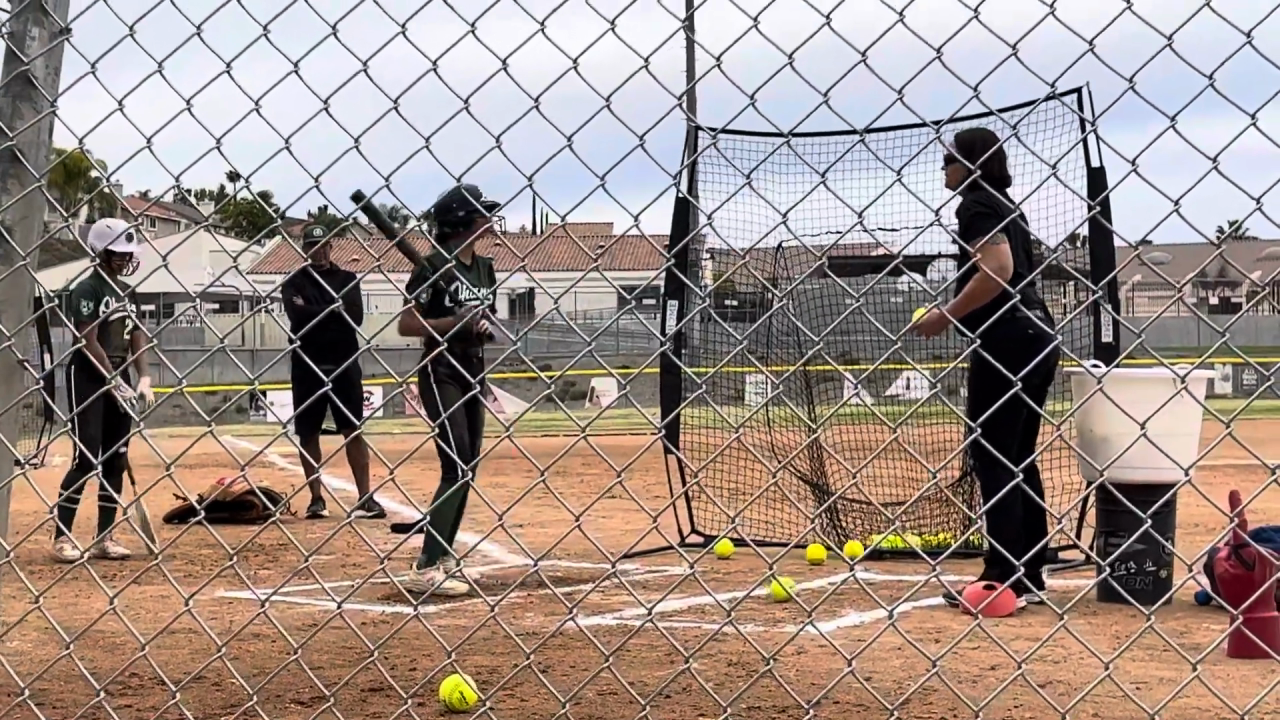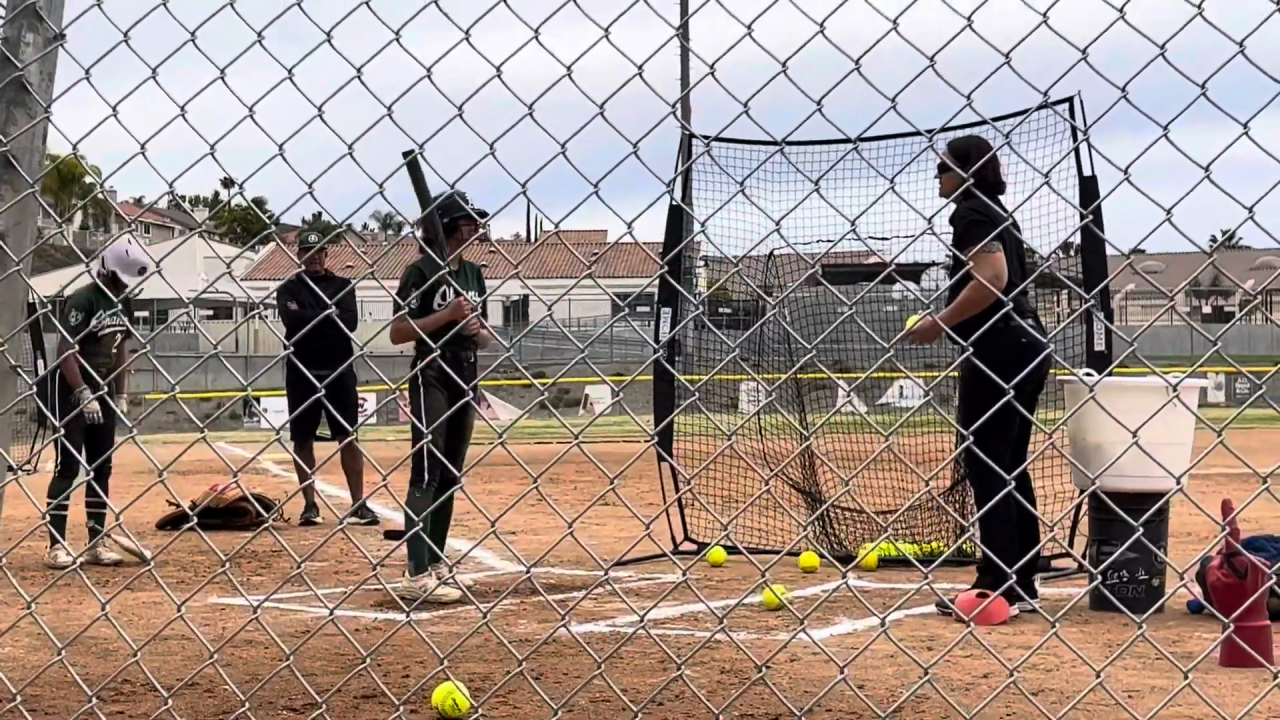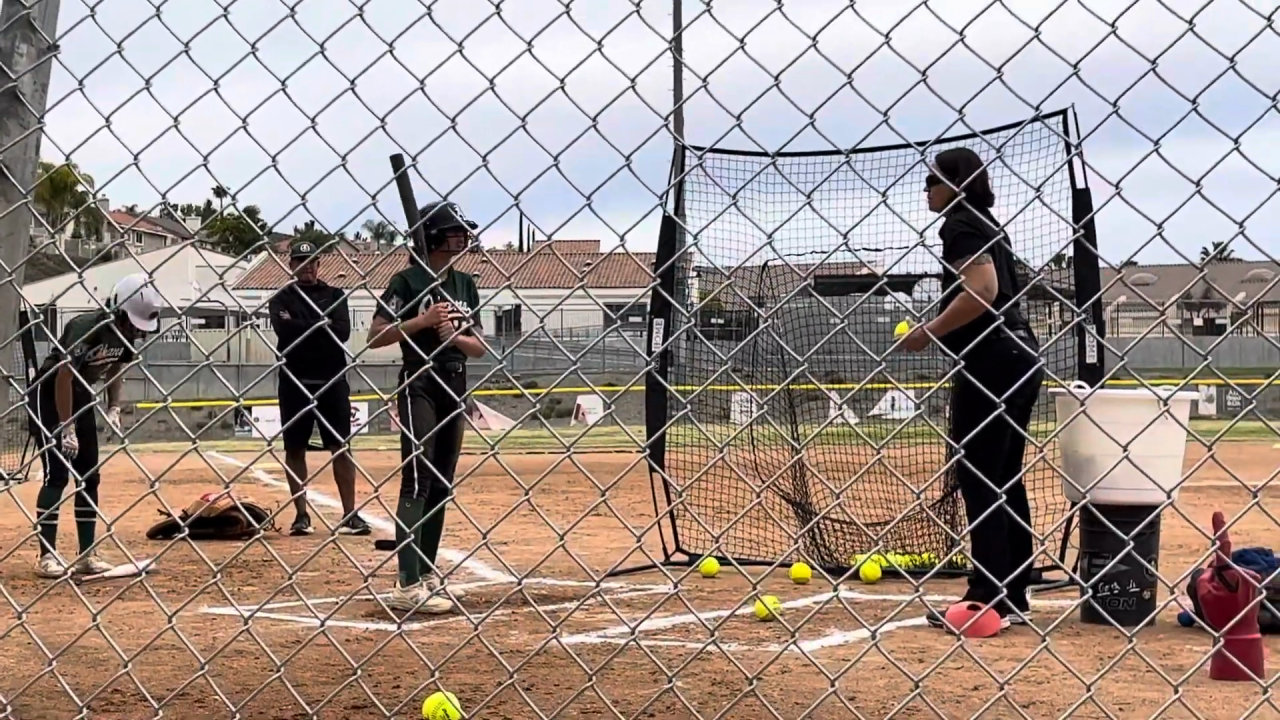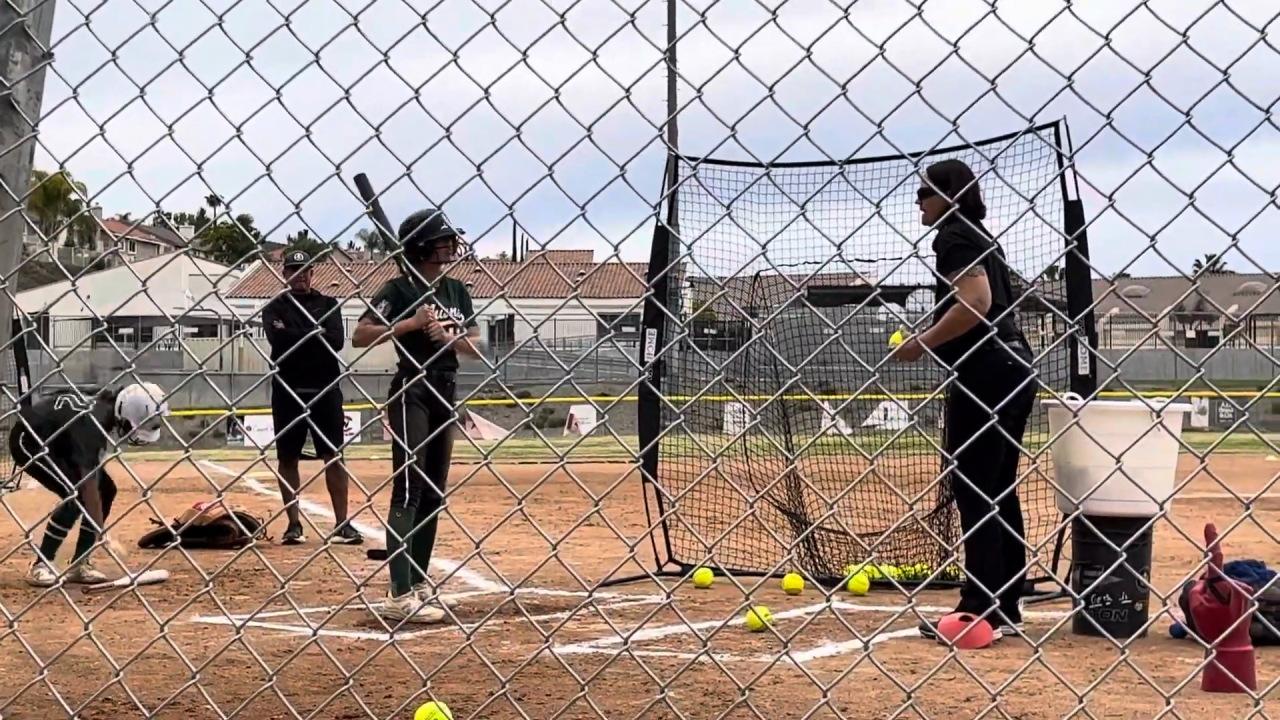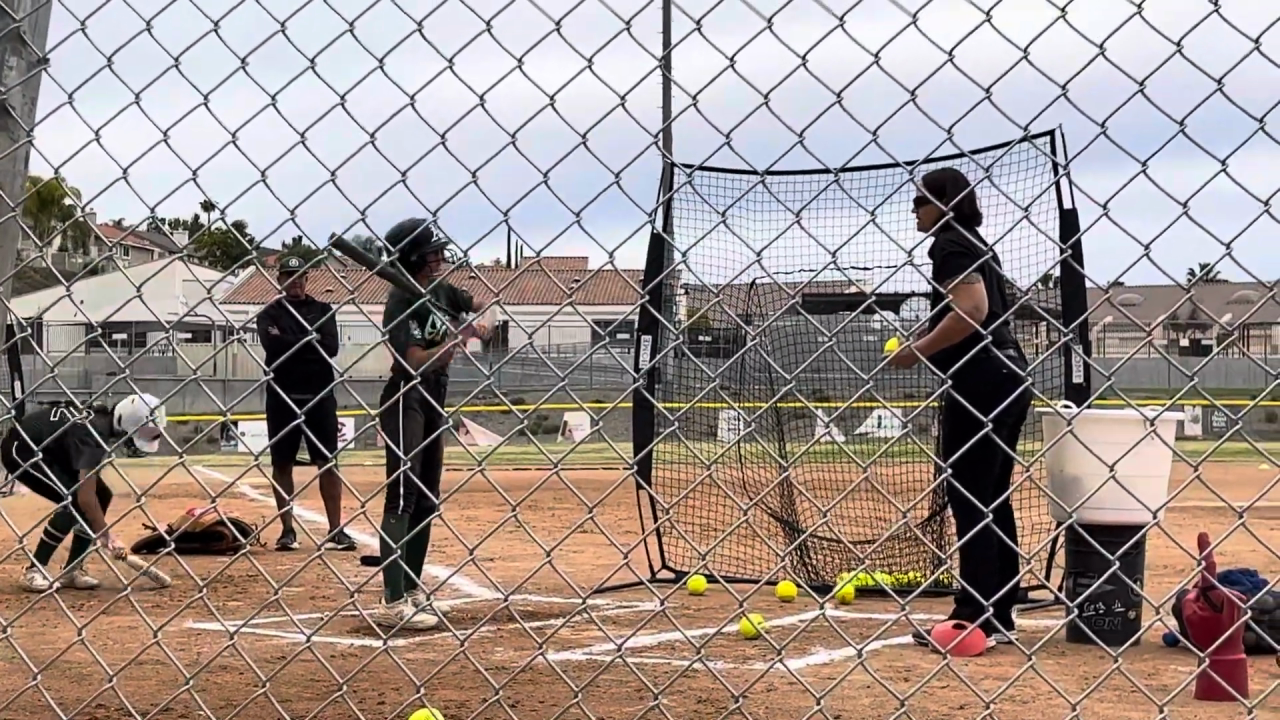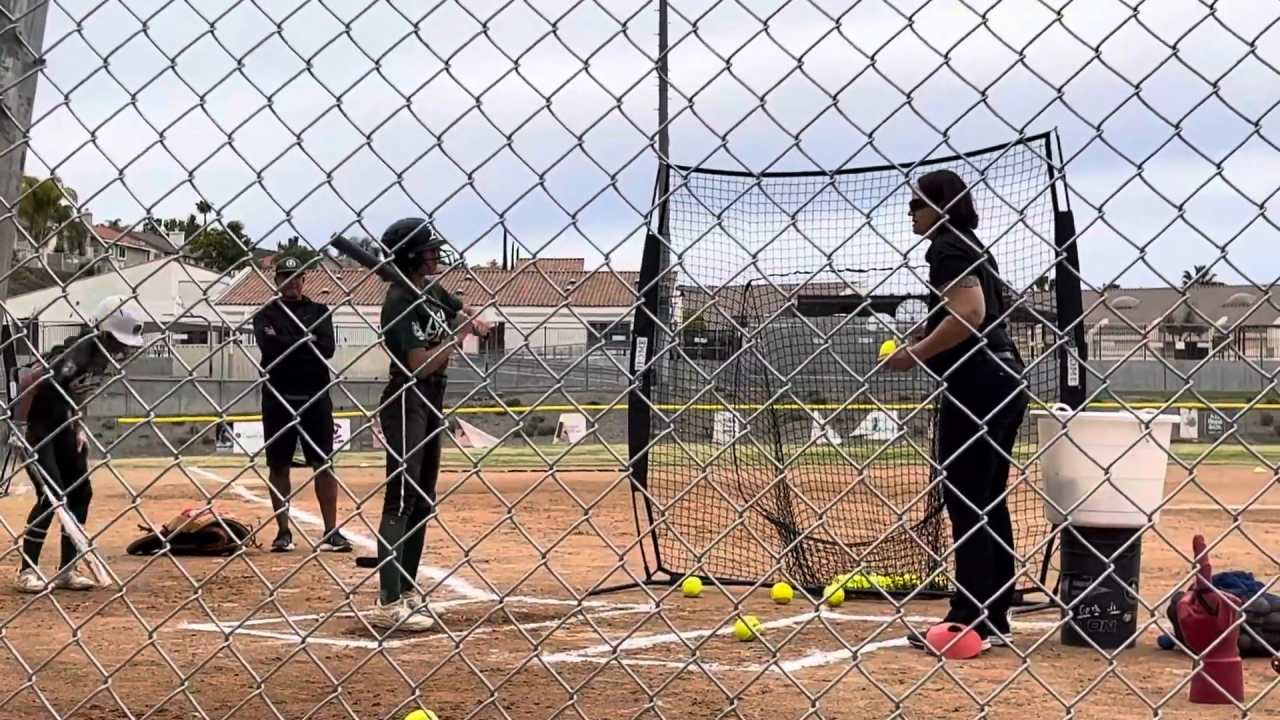
dt=0.3s
person 1, frame 1
left shoulder: (977, 204)
right shoulder: (1005, 205)
left elbow: (998, 270)
left wrist: (946, 314)
left hip: (1006, 339)
right hip: (1034, 335)
left knee: (992, 458)
right knee: (1018, 458)
left ankle: (1005, 580)
right ankle: (1029, 576)
person 1, frame 2
left shoulder: (972, 212)
right shoulder: (997, 213)
left elbow: (993, 279)
left wrist: (940, 322)
left hip: (998, 348)
right hip: (1024, 344)
left knee: (985, 465)
right knee: (1009, 467)
left ankle: (997, 588)
right ankle: (1021, 584)
person 1, frame 3
left shoulder: (961, 224)
right shoulder: (986, 224)
left elbow: (982, 290)
left wrist: (929, 332)
left hip: (990, 359)
right hip: (1016, 356)
left knee: (977, 477)
right knee: (1003, 479)
left ankle: (988, 600)
right ankle: (1012, 596)
person 1, frame 4
left shoulder: (954, 236)
right shoulder: (980, 236)
left elbow: (976, 303)
left wrist: (922, 342)
left hip: (984, 371)
right hip: (1011, 367)
left knee: (972, 490)
right knee: (998, 491)
left ankle: (980, 612)
right ankle: (1004, 609)
person 1, frame 5
left shoulder: (950, 243)
right shoulder: (976, 244)
left elbow: (973, 310)
left wrist: (919, 350)
right wrist: (929, 343)
left hip: (980, 379)
right hip: (1006, 375)
left knee: (968, 498)
right knee: (992, 499)
left ankle: (975, 620)
right ankle: (998, 615)
person 1, frame 6
left shoulder: (947, 246)
right shoulder: (972, 246)
left elbow: (970, 314)
left wrist: (915, 353)
right wrist: (924, 345)
left hip: (976, 382)
right hip: (1002, 378)
left knee: (964, 500)
right knee: (987, 501)
left ankle: (969, 622)
right ankle: (993, 617)
person 2, frame 1
left shoulder: (485, 267)
right shoulder: (432, 266)
right elbow: (406, 325)
left wrist: (488, 327)
right wrist: (453, 322)
left hip: (474, 372)
right hip: (441, 373)
left knee: (467, 471)
right knee: (456, 470)
left ankle: (444, 558)
right ankle: (424, 568)
person 2, frame 2
left shoulder: (474, 273)
right shoulder: (421, 271)
left elbow: (484, 337)
right elbow: (397, 333)
left wrist: (476, 328)
right wrist: (446, 315)
left hip: (465, 376)
right hip: (430, 377)
left knee: (451, 476)
right knee: (427, 475)
left ankle: (435, 565)
right ankle: (416, 575)
person 2, frame 3
left shoulder: (464, 284)
right shoulder: (408, 281)
left elbow: (479, 346)
right elbow: (375, 337)
left wrist: (455, 335)
right wrist: (421, 321)
left hip: (455, 387)
right hip: (419, 386)
left knee: (442, 485)
right knee: (417, 484)
left ankle: (427, 573)
right ankle: (407, 585)
person 2, frame 4
left shoulder: (456, 290)
right shoulder: (400, 288)
left elbow: (476, 347)
right elbow: (360, 336)
left wrist: (447, 336)
right wrist: (410, 323)
left hip: (445, 395)
right hip: (412, 394)
left knee: (433, 494)
right knee: (408, 492)
left ankle: (419, 583)
right ankle: (399, 595)
person 2, frame 5
left shoulder: (440, 290)
right shoulder: (401, 302)
right elbow: (420, 364)
left wrist: (480, 324)
right wrist: (461, 336)
left hip: (433, 403)
right hip: (405, 403)
left knee: (427, 500)
right knee: (402, 499)
left ankle: (412, 589)
right ankle: (393, 602)
person 2, frame 6
left shoulder: (433, 290)
right shoulder: (399, 301)
left elbow: (468, 315)
right elbow: (422, 364)
left wrist: (475, 320)
right wrist: (459, 332)
left hip: (430, 403)
right hip: (406, 403)
left knee: (424, 503)
right knee: (401, 501)
left ankle: (407, 591)
right ankle: (389, 604)
person 3, frame 1
left shoulder: (348, 279)
right shoulder: (294, 282)
left elbow: (355, 316)
right elbow: (298, 315)
left wrist: (316, 316)
right wrist: (335, 311)
left hip: (344, 365)
right hip: (308, 366)
left knee: (354, 430)
right knee: (308, 434)
left ankle: (365, 498)
right ankle: (316, 498)
person 3, frame 2
left shoulder: (343, 286)
right shoulder: (289, 288)
left elbow: (350, 323)
right elbow: (292, 320)
left wrist: (310, 320)
right wrist: (329, 316)
left hip: (339, 371)
right hip: (302, 373)
left knee: (349, 437)
right knee: (302, 440)
left ankle: (358, 505)
right ankle: (310, 505)
person 3, frame 3
left shoulder: (335, 295)
right shoulder: (281, 298)
left elbow: (343, 331)
right elbow: (284, 329)
left wrist: (303, 329)
right wrist: (322, 326)
left hip: (331, 380)
right hip: (295, 382)
left knee: (341, 447)
right knee: (294, 449)
left ankle: (350, 515)
right ankle: (301, 514)
person 3, frame 4
left shoulder: (328, 304)
right shoulder: (275, 307)
left elbow: (337, 341)
right elbow: (277, 338)
left wrist: (296, 338)
right wrist: (316, 334)
left hip: (325, 389)
right hip: (288, 391)
left knee: (334, 457)
right knee: (287, 458)
left ankle: (342, 524)
right ankle: (294, 524)
person 3, frame 5
left shoulder: (323, 310)
right shoulder: (270, 313)
left elbow: (331, 347)
right elbow: (272, 344)
left wrist: (291, 345)
right wrist: (310, 341)
left hip: (319, 396)
right hip: (283, 397)
left knee: (328, 463)
right knee: (282, 464)
left ankle: (335, 531)
right ankle: (287, 530)
person 3, frame 6
left shoulder: (320, 311)
right shoulder: (266, 314)
left elbow: (327, 349)
right elbow: (269, 345)
left wrist: (287, 345)
right wrist: (307, 341)
left hip: (315, 397)
right hip: (278, 398)
left knee: (323, 464)
right knee: (278, 466)
left ankle: (331, 532)
right ankle: (283, 531)
person 4, frame 1
left shoulder: (127, 292)
right shoulder: (87, 289)
left elbow: (137, 338)
right elbow: (86, 343)
left wrist: (144, 377)
right wrist: (115, 382)
left hip: (119, 382)
right hip: (88, 379)
left knee: (115, 462)
right knee: (86, 459)
left ankle: (104, 538)
right ankle: (62, 538)
person 4, frame 2
left shoulder: (122, 303)
right shoulder: (82, 299)
right elbow: (66, 352)
left wrist: (119, 395)
right wrist: (83, 395)
left hip: (100, 391)
right hip: (70, 389)
left knee: (101, 467)
right knee: (68, 465)
left ankle: (96, 544)
right ankle: (56, 546)
person 4, frame 3
left shoulder: (126, 332)
right shoulder: (86, 326)
right elbow: (63, 377)
left wrist: (114, 409)
right wrist: (66, 429)
left hip: (81, 401)
right hip: (49, 398)
left knee: (89, 475)
right knee: (57, 474)
left ankle: (86, 555)
right ankle: (46, 556)
person 4, frame 4
left shoulder: (111, 406)
right shoulder: (93, 419)
right elbow: (90, 485)
right wrist: (103, 535)
left hip: (55, 440)
right hip: (28, 441)
left knee: (106, 489)
right knee: (76, 492)
left ankle: (80, 563)
right ankle: (40, 565)
person 4, frame 5
left shoulder: (106, 417)
right shoulder: (97, 430)
right elbow: (86, 492)
right wrist: (107, 539)
left hip: (45, 447)
right hip: (19, 449)
left knee: (103, 496)
right knee: (72, 500)
left ankle: (73, 571)
right ankle: (34, 571)
person 4, frame 6
left shoulder: (101, 354)
right shoulder: (79, 351)
right elbow: (29, 380)
left wrist: (78, 428)
right wrist: (23, 426)
left hip: (62, 423)
right hip: (35, 420)
left knee: (80, 491)
right knee: (51, 496)
left ankle: (67, 570)
right ankle: (27, 571)
